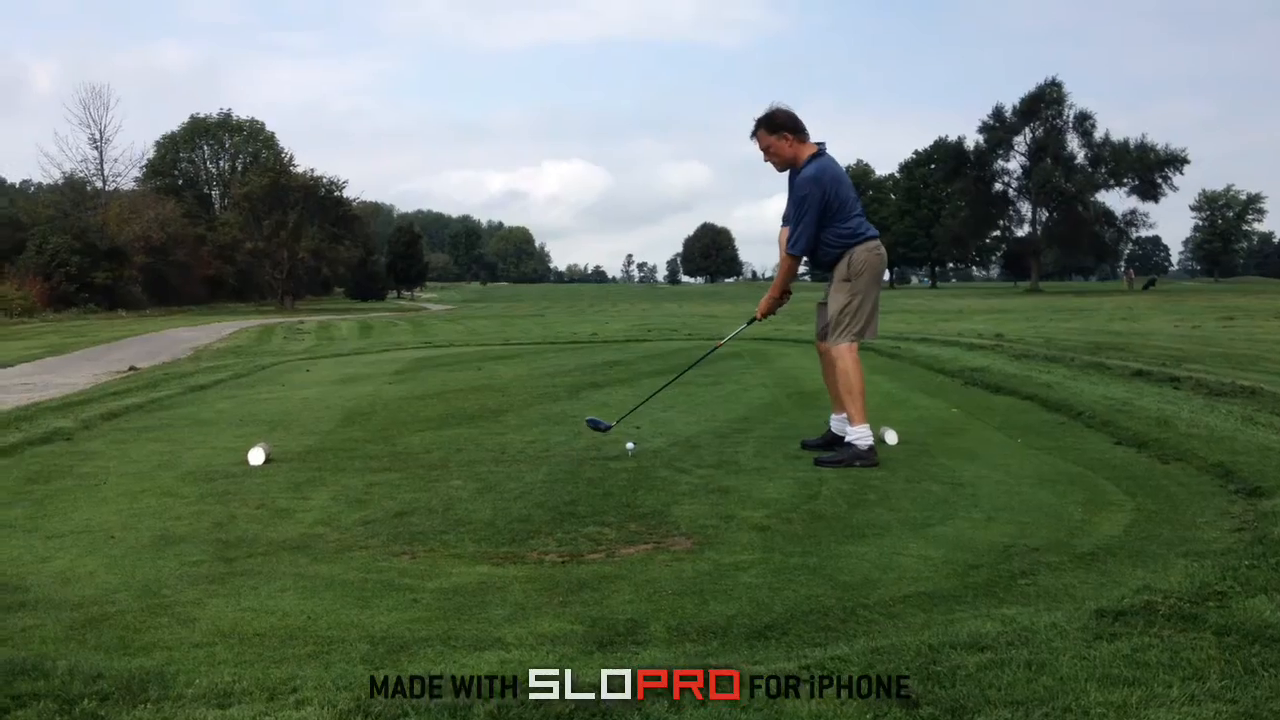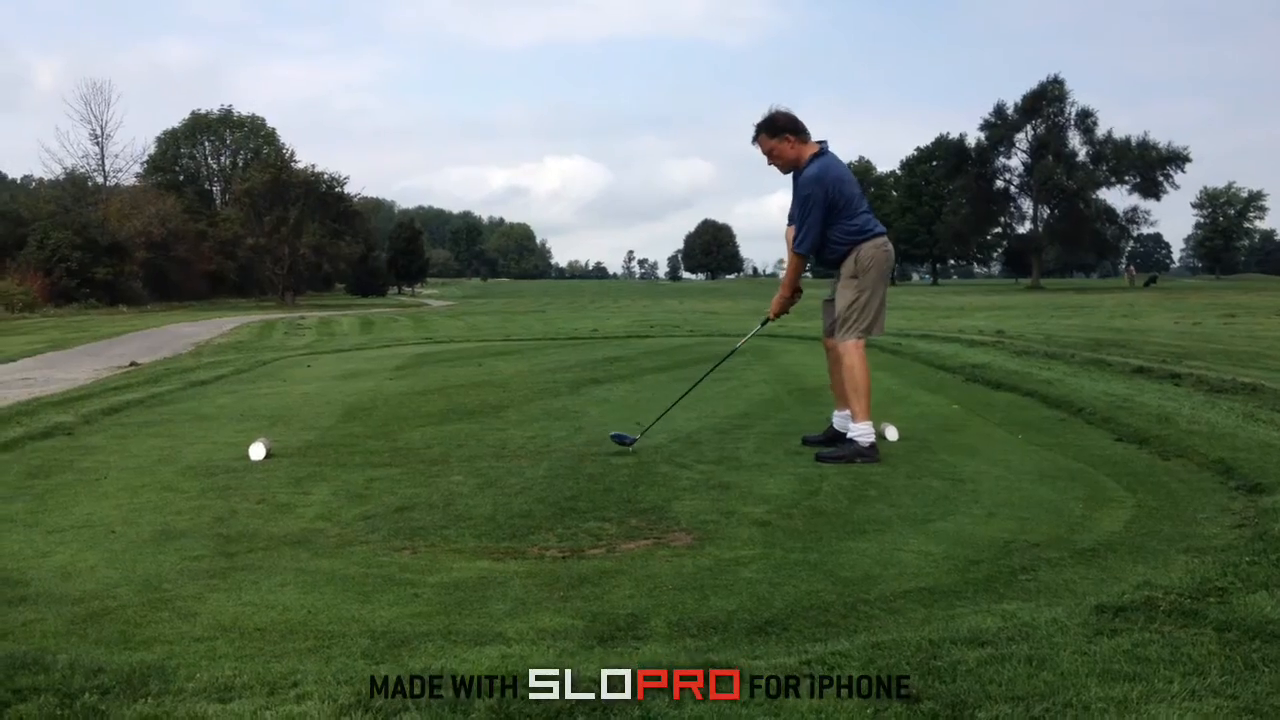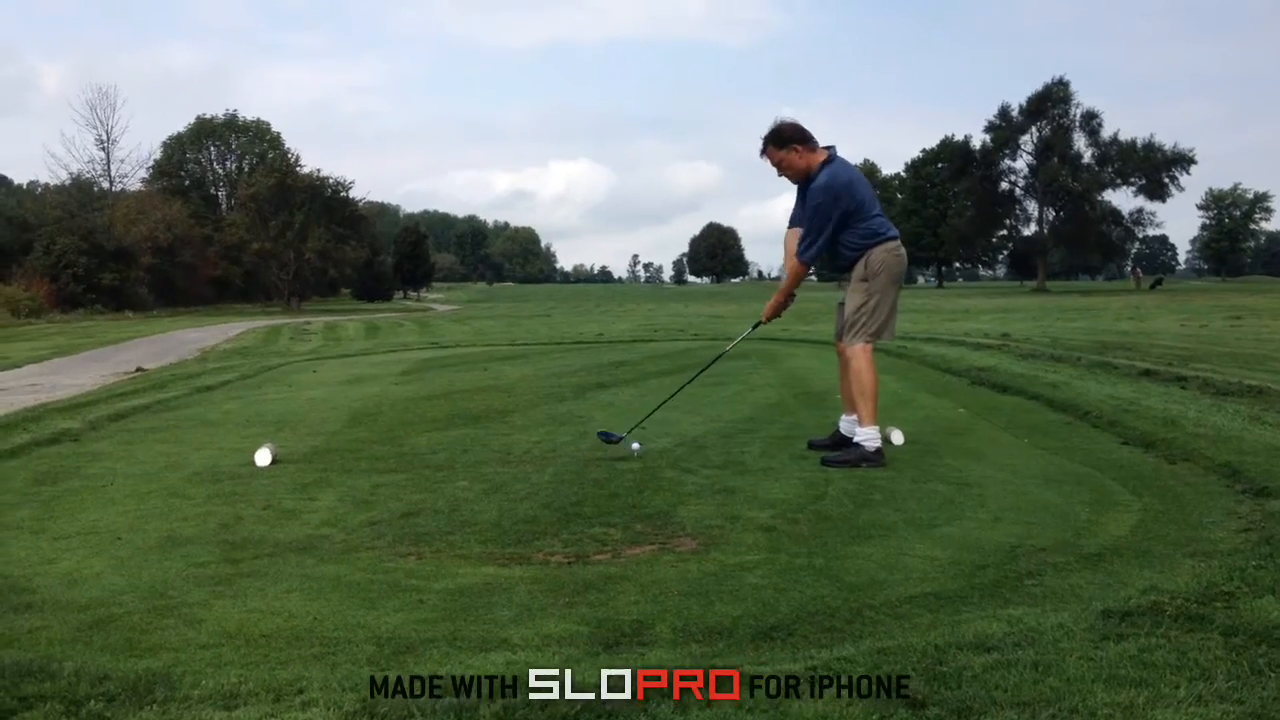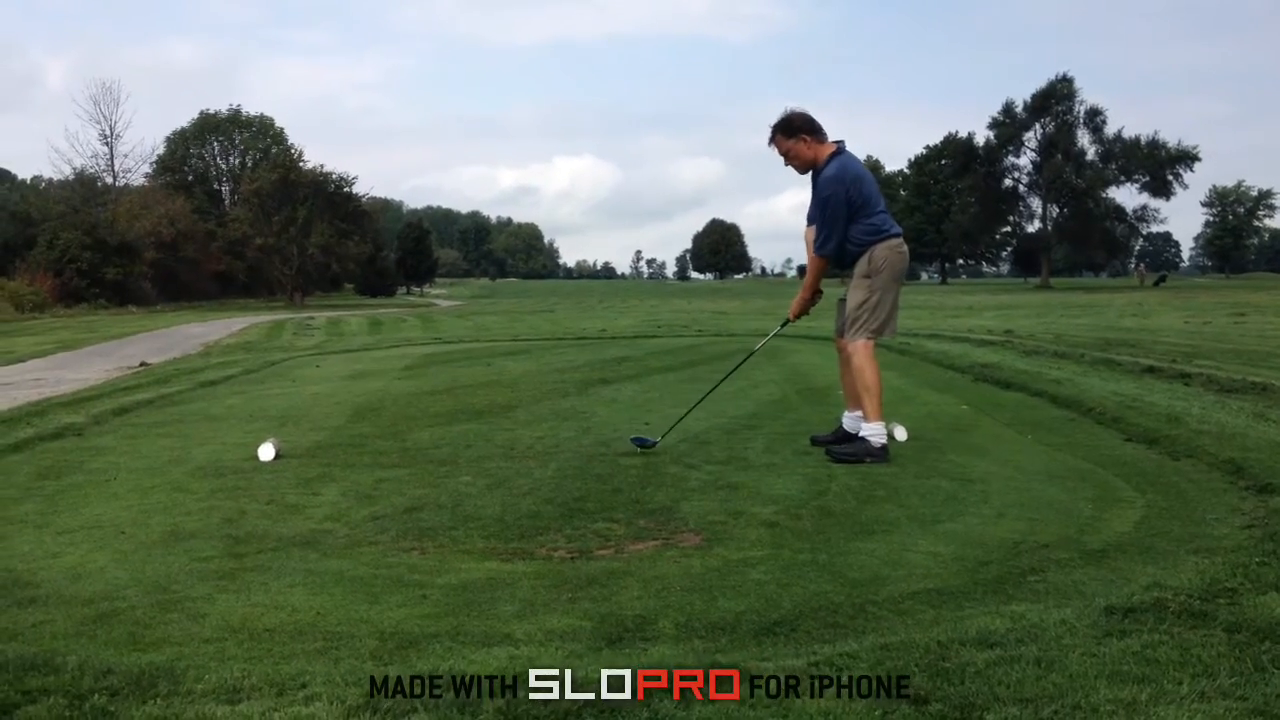
dt=0.3s
person 1, frame 1
left shoulder: (811, 178)
right shoulder: (806, 167)
left elbow: (797, 246)
right elbow: (788, 228)
left wrist: (773, 294)
right wrist: (783, 282)
left hip: (857, 260)
right hip: (846, 261)
left knee: (842, 345)
right knee: (826, 343)
left ankle: (861, 442)
right ankle: (841, 429)
person 1, frame 2
left shoulder: (814, 177)
right shoulder: (811, 166)
left elbow: (804, 246)
right elbow: (795, 228)
left wrist: (784, 294)
right wrist: (791, 283)
left hip: (864, 256)
right hip: (853, 258)
left knee: (849, 341)
right knee: (833, 340)
left ankle: (863, 439)
right ankle: (843, 425)
person 1, frame 3
left shoulder: (827, 185)
right shoulder: (815, 174)
left elbow: (807, 253)
right elbow: (795, 230)
left wrist: (780, 298)
right wrist: (788, 285)
left hip: (877, 259)
right hip: (865, 261)
left knee: (858, 345)
right knee: (844, 345)
left ankle: (869, 444)
right ankle: (849, 429)
person 1, frame 4
left shoulder: (835, 176)
right shoulder: (826, 167)
left elbow: (825, 247)
right elbow: (814, 227)
left wrist: (805, 294)
right wrist: (811, 284)
left hip: (878, 256)
right hip: (866, 258)
left knee: (859, 341)
right knee: (845, 341)
left ankle: (874, 438)
right ankle: (853, 425)
